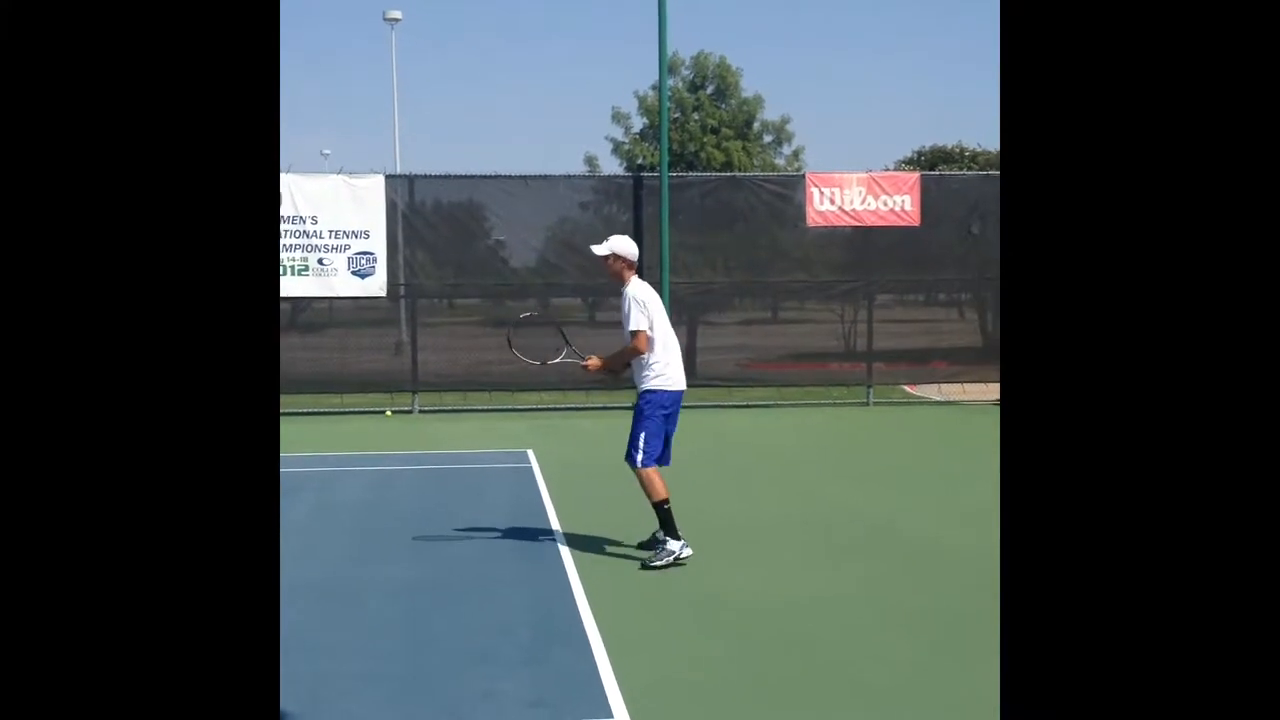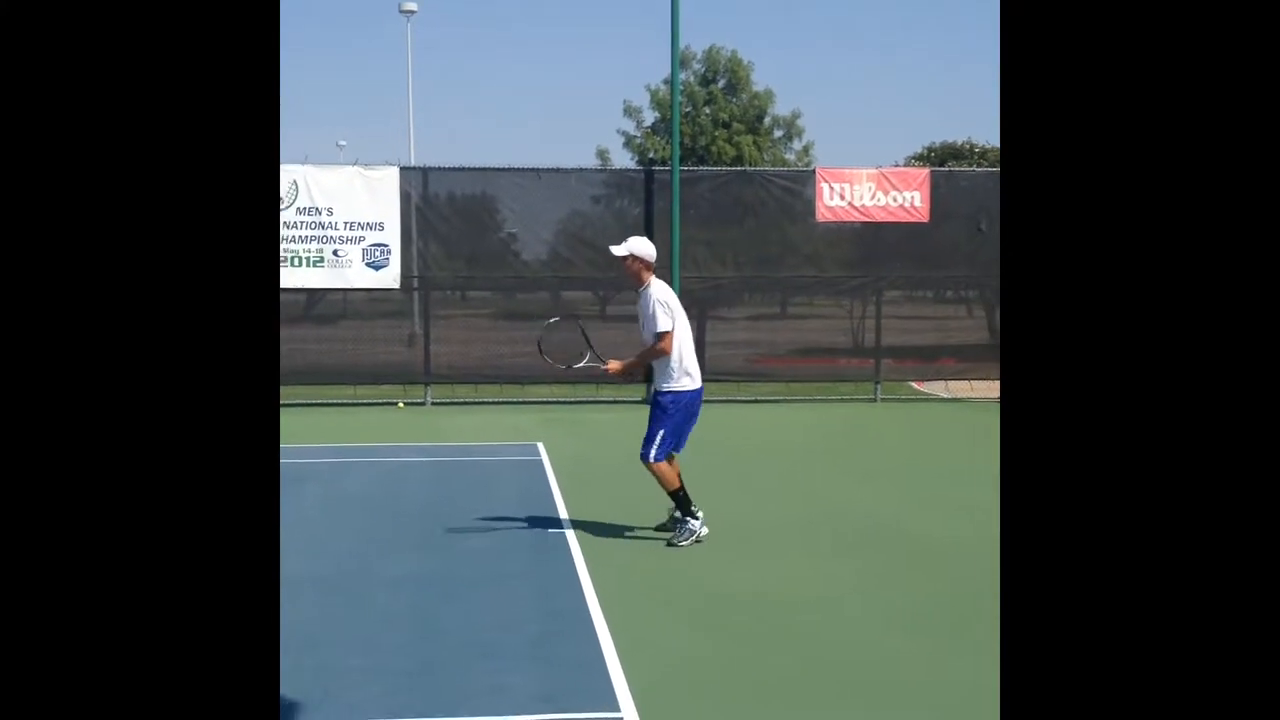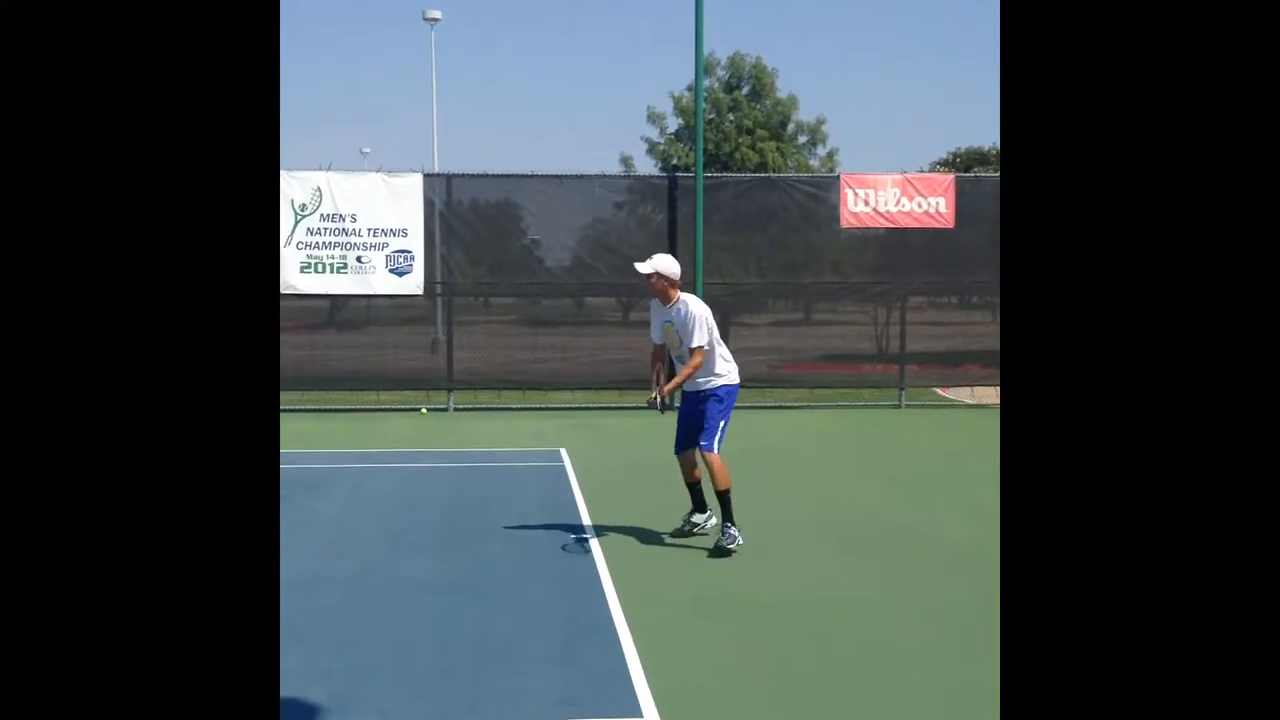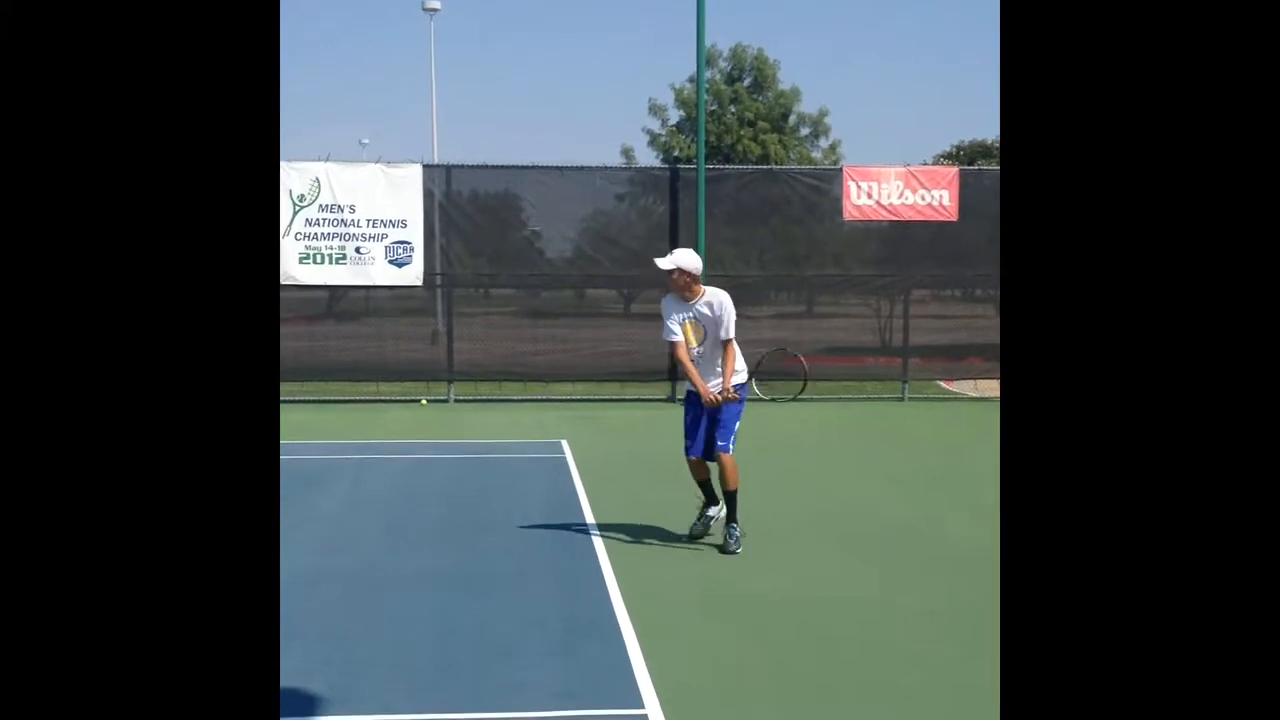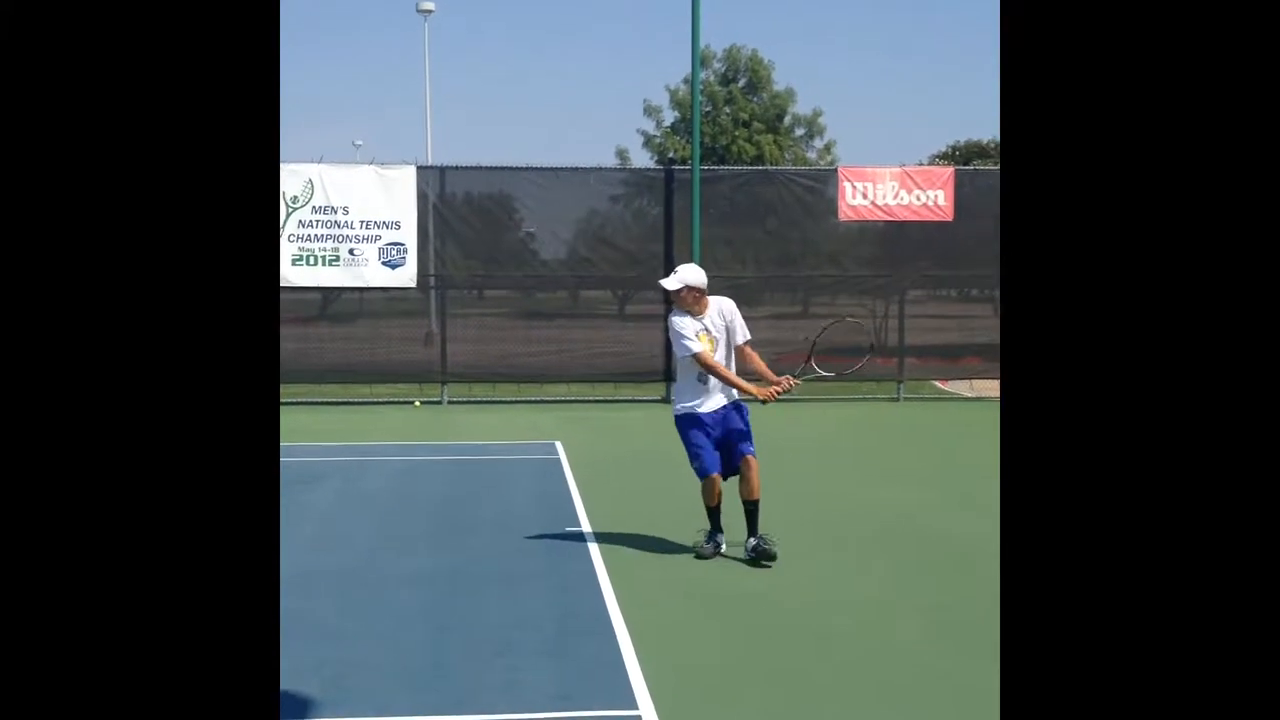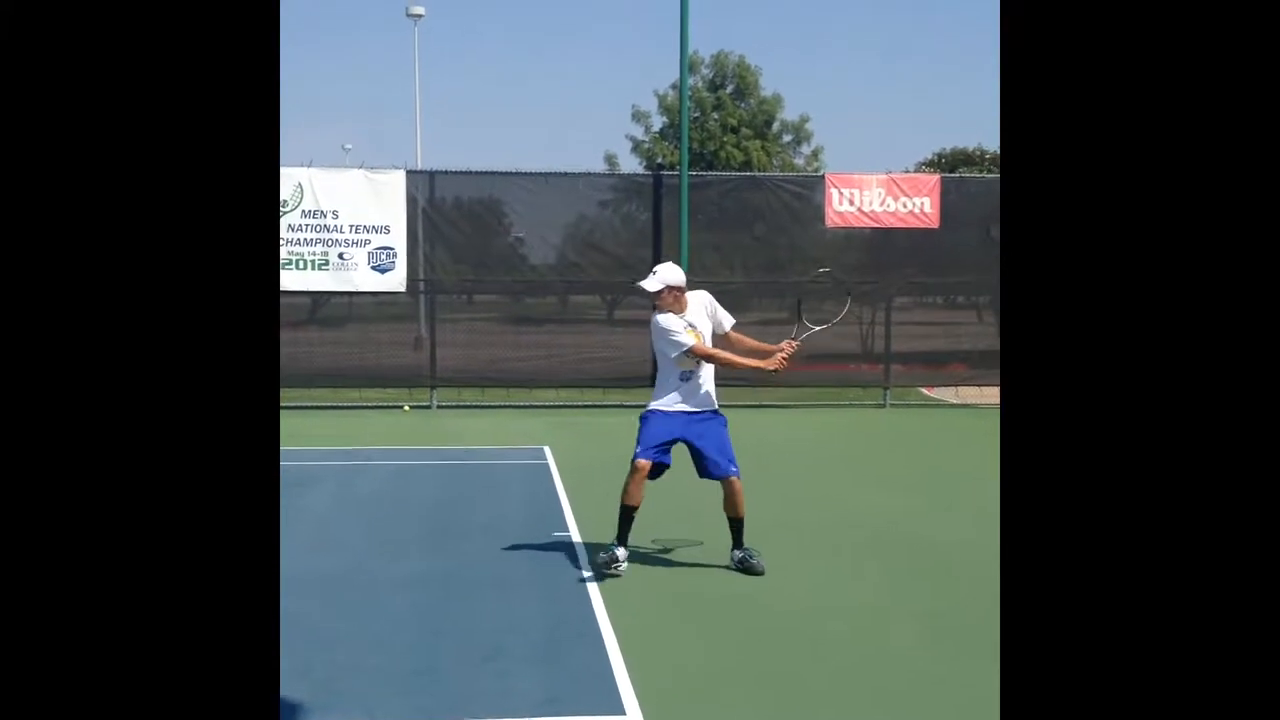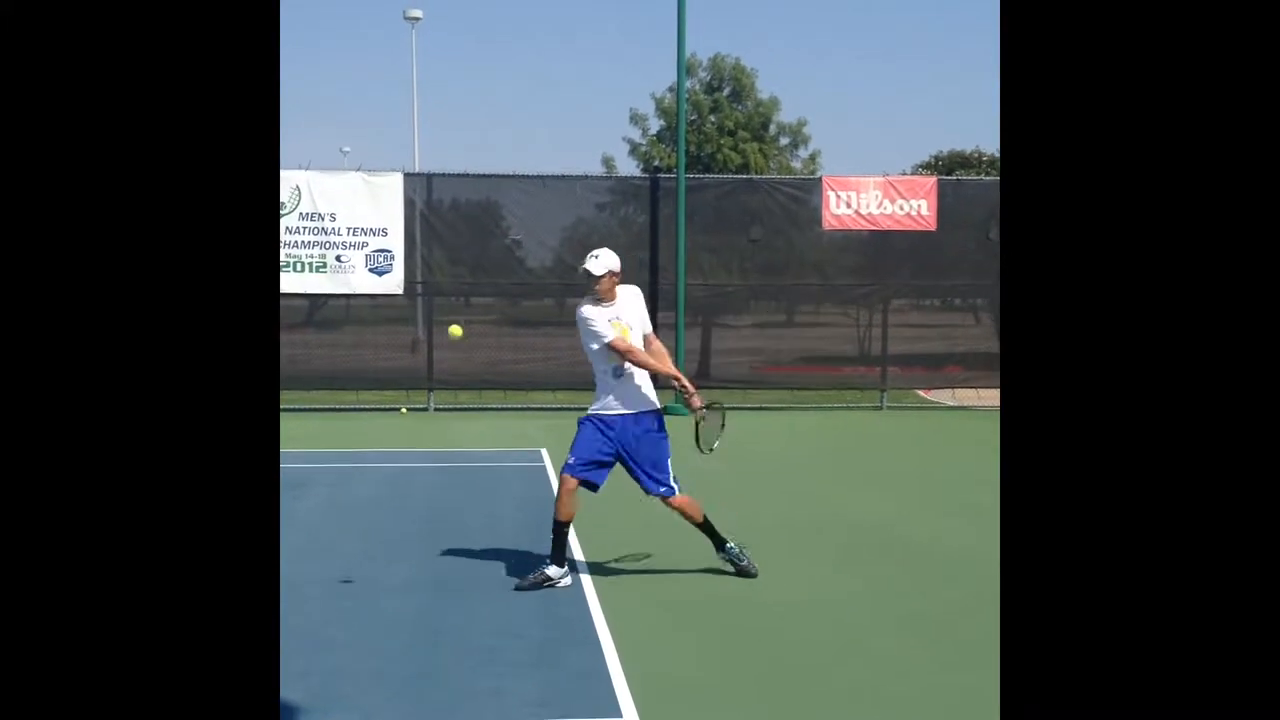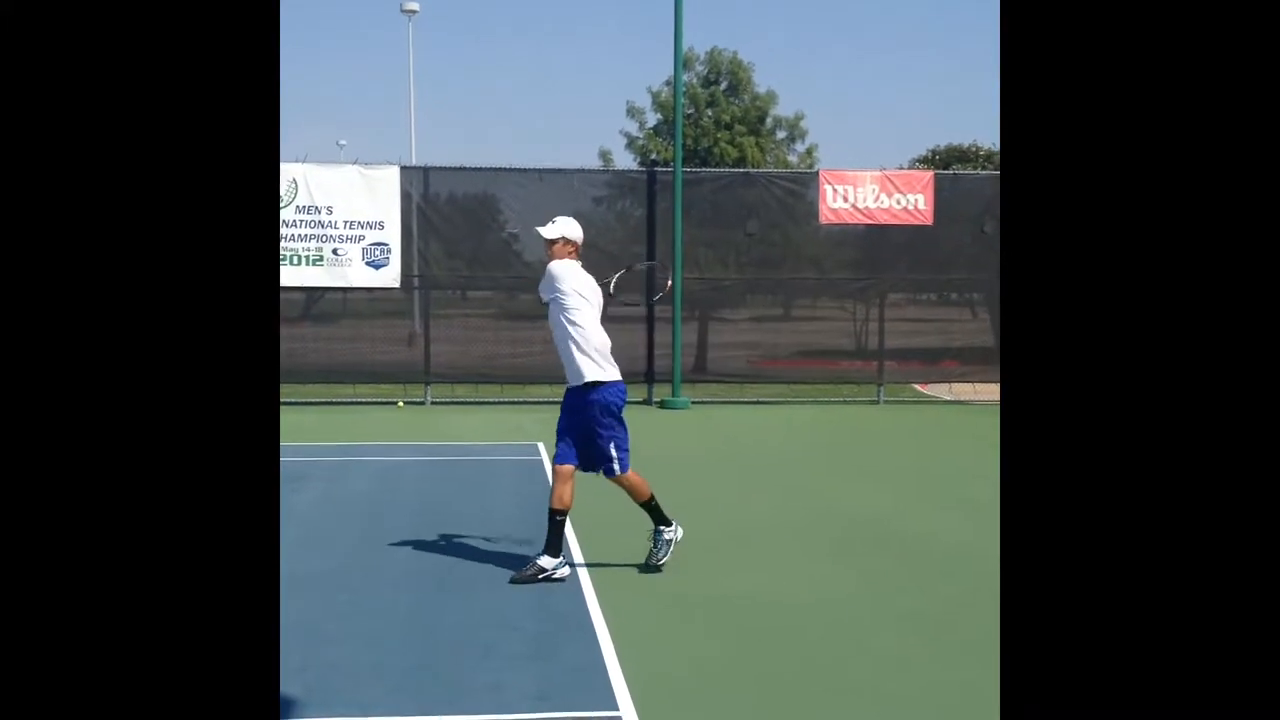
dt=0.3s
person 1, frame 1
left shoulder: (633, 293)
right shoulder: (640, 290)
left elbow: (639, 344)
left wrist: (604, 363)
right wrist: (616, 364)
left hip: (658, 388)
right hip: (666, 386)
left knee: (642, 464)
right knee: (644, 462)
left ankle: (675, 540)
right ankle: (665, 532)
person 1, frame 2
left shoulder: (655, 294)
right shoulder: (648, 292)
left elbow: (664, 346)
left wrist: (626, 366)
right wrist: (636, 364)
left hip: (678, 387)
right hip: (674, 385)
left knee: (653, 457)
right knee: (661, 452)
left ankle: (692, 520)
right ankle: (684, 509)
person 1, frame 3
left shoulder: (694, 308)
right shoulder: (656, 306)
left elbow: (696, 359)
right elbow: (658, 351)
left wrist: (668, 388)
right wrist: (658, 386)
left hip: (720, 384)
right hip: (688, 389)
left knee: (710, 451)
right knee: (683, 451)
left ankle: (729, 527)
right ankle: (701, 514)
person 1, frame 4
left shoulder: (720, 300)
right shoulder: (669, 304)
left elbow: (729, 349)
right elbow: (680, 353)
left wrist: (726, 386)
right wrist: (702, 390)
left hip: (729, 384)
right hip: (697, 388)
left knee: (723, 451)
right knee: (694, 456)
left ankle: (733, 525)
right ankle: (712, 505)
person 1, frame 5
left shoulder: (724, 307)
right shoulder: (677, 321)
left elbow: (745, 352)
right elbow: (710, 366)
left wrist: (773, 379)
right wrist: (754, 391)
left hip: (726, 404)
right hip: (691, 411)
left knee: (747, 460)
right knee: (710, 475)
left ankle: (753, 537)
right ankle: (715, 532)
person 1, frame 6
left shoulder: (703, 300)
right shoulder: (662, 322)
left elbow: (729, 337)
right elbow: (708, 355)
left wrist: (772, 349)
right wrist: (762, 365)
left hip: (704, 412)
right hip: (664, 410)
left knee: (731, 478)
right knee: (640, 466)
left ankle: (739, 549)
right ankle: (620, 548)
person 1, frame 7
left shoulder: (633, 296)
right shoulder: (586, 312)
left elbow: (651, 344)
right elbow: (628, 351)
left wrist: (679, 380)
right wrist: (675, 376)
left hip: (642, 415)
right hip: (602, 417)
left knee: (670, 496)
right knee: (568, 482)
left ankle: (725, 548)
right ankle: (556, 566)
person 1, frame 8
left shoulder: (556, 271)
right shoulder: (582, 283)
left hip: (600, 387)
right hip: (581, 388)
left knee: (618, 471)
right knee: (563, 469)
left ankle: (665, 527)
right ankle: (553, 558)
